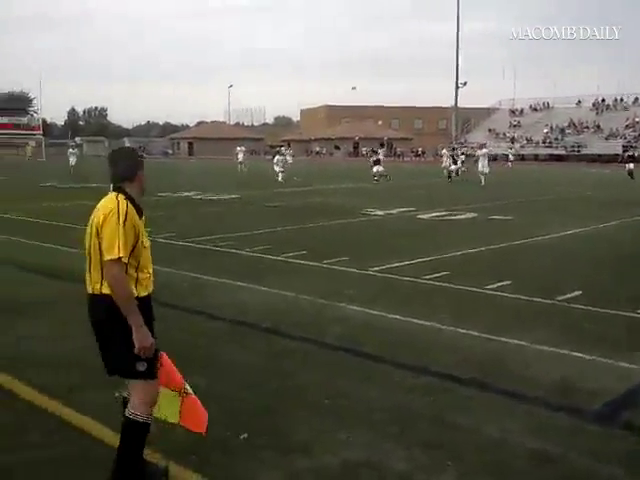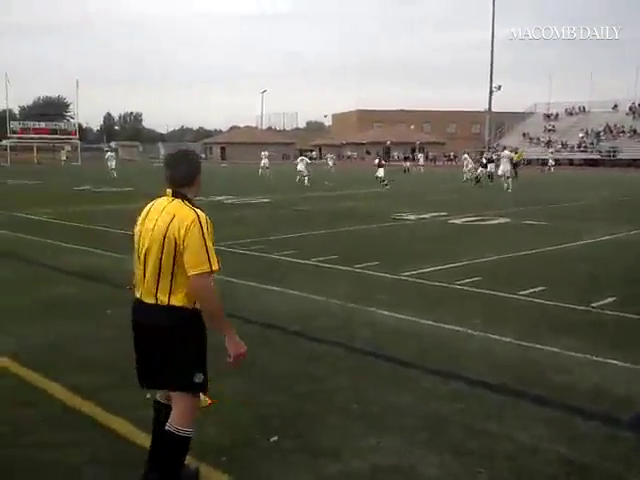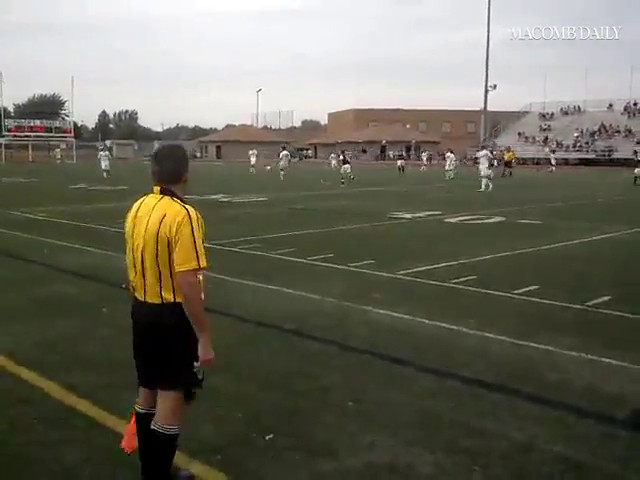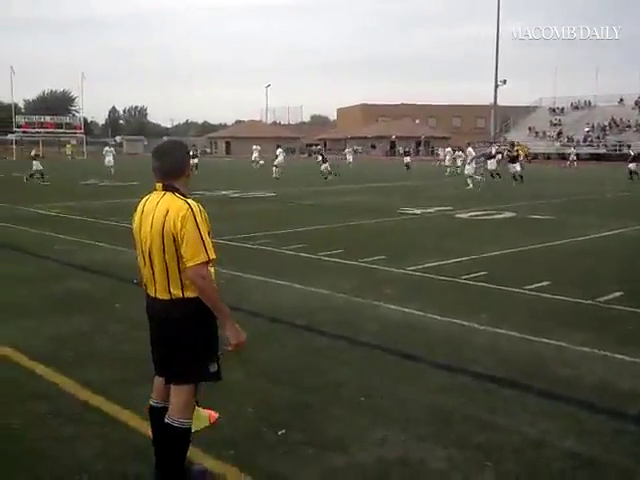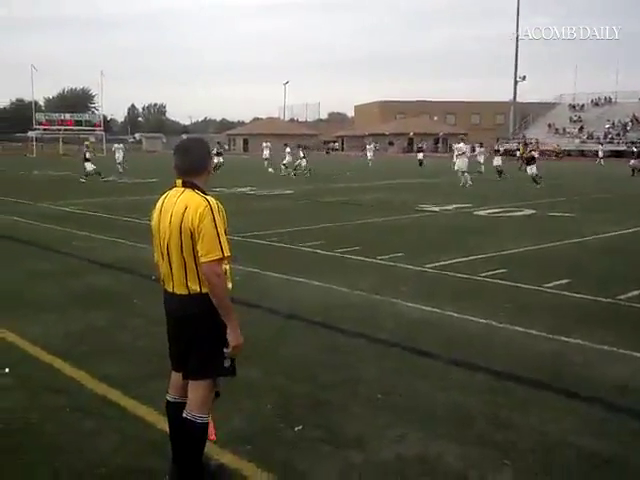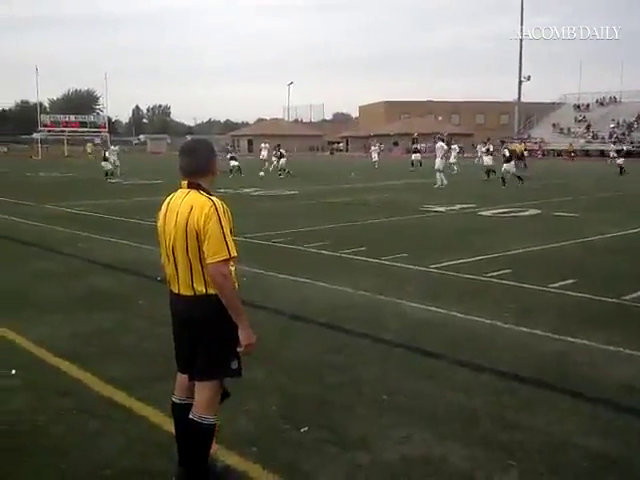
dt=0.5s
person 1, frame 1
left shoulder: (124, 206)
right shoulder: (118, 209)
right elbow: (113, 273)
right wrist: (139, 327)
left hip: (126, 305)
right hip: (118, 309)
left knee: (141, 385)
right knee: (146, 390)
person 1, frame 2
left shoulder: (149, 210)
right shoulder: (193, 219)
right elbow: (201, 285)
right wrist: (230, 335)
left hip: (144, 312)
right hip: (177, 318)
left knee: (166, 390)
right knee: (186, 403)
person 1, frame 3
left shoulder: (137, 208)
right shoulder: (183, 215)
right elbow: (187, 283)
right wrist: (204, 338)
left hip: (142, 310)
right hip: (173, 316)
left knee: (147, 393)
right knee: (171, 401)
person 1, frame 4
left shoulder: (143, 206)
right shoulder: (187, 210)
right elbow: (199, 276)
right wrist: (229, 323)
left hip: (156, 305)
right hip: (187, 309)
left knee: (162, 383)
right knee: (183, 393)
person 1, frame 5
left shoulder: (163, 202)
right shoulder: (205, 206)
right elbow: (213, 272)
right wrist: (232, 325)
left hip: (174, 301)
right hip: (203, 304)
left knee: (180, 378)
right knee: (201, 389)
person 1, frame 6
left shoulder: (168, 204)
right shoulder: (210, 207)
right elbow: (219, 273)
right wrist: (243, 323)
left hip: (180, 302)
right hip: (209, 306)
left knee: (186, 380)
right knee: (208, 390)
